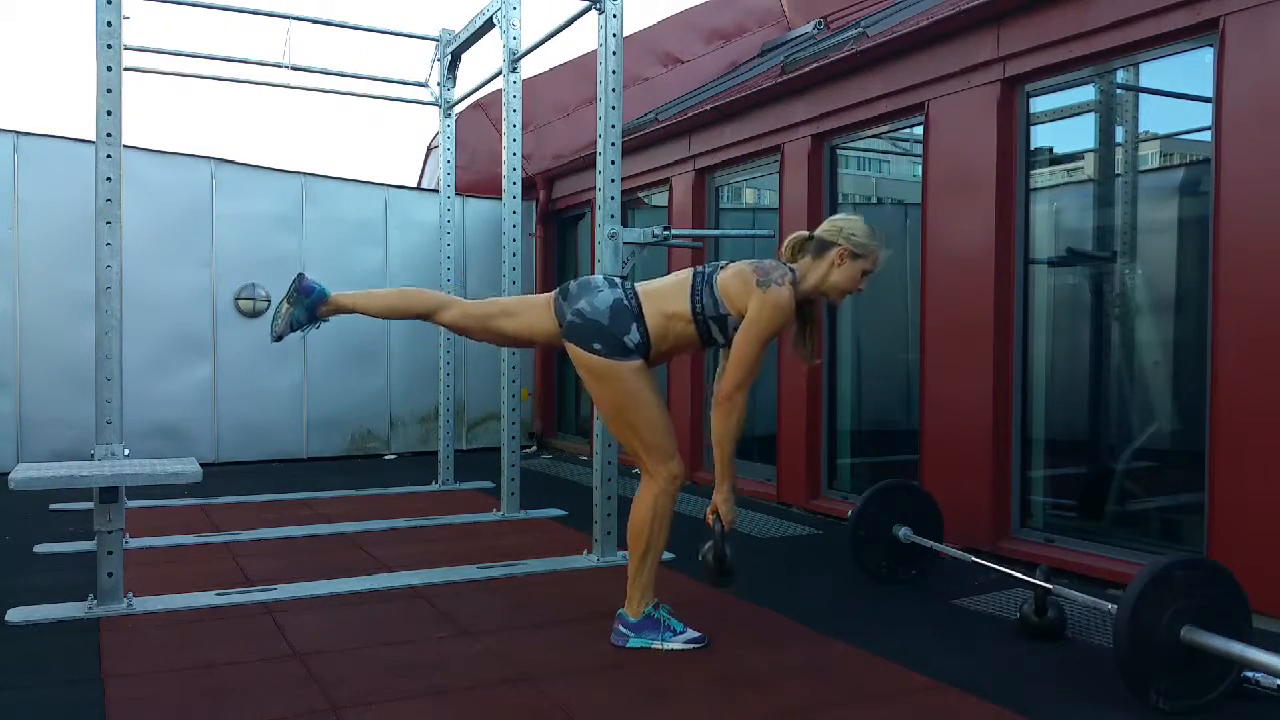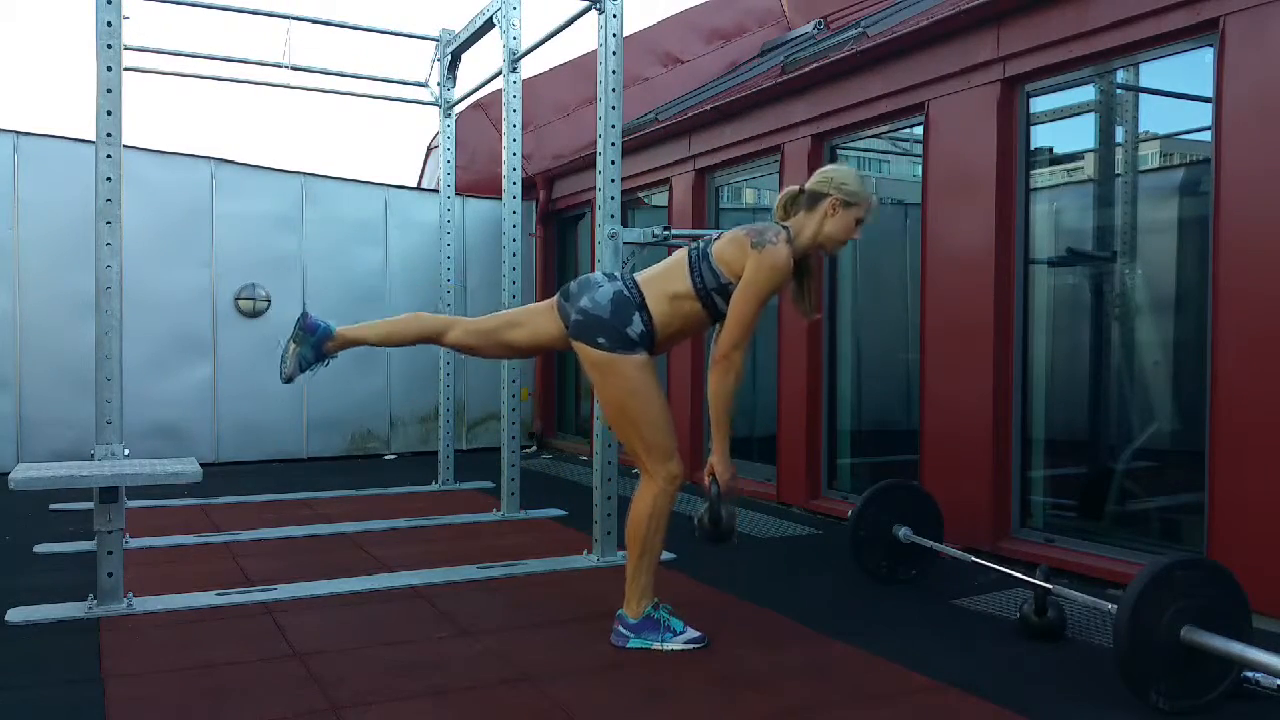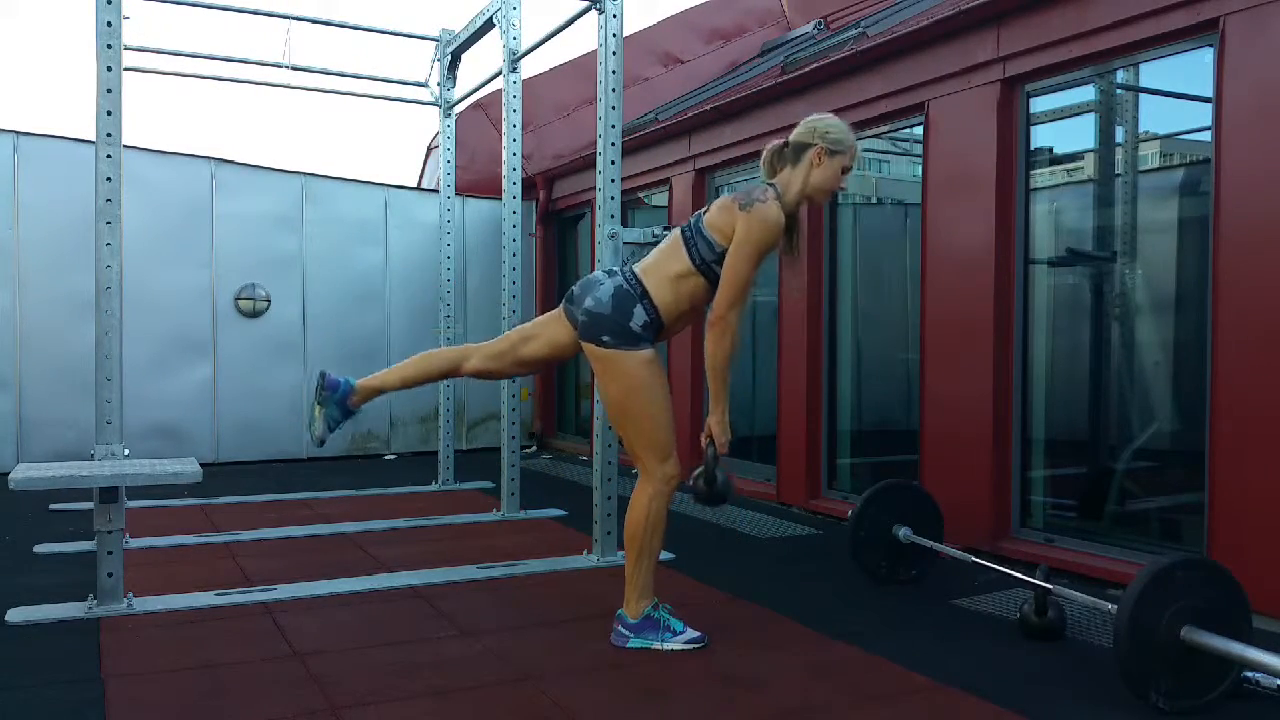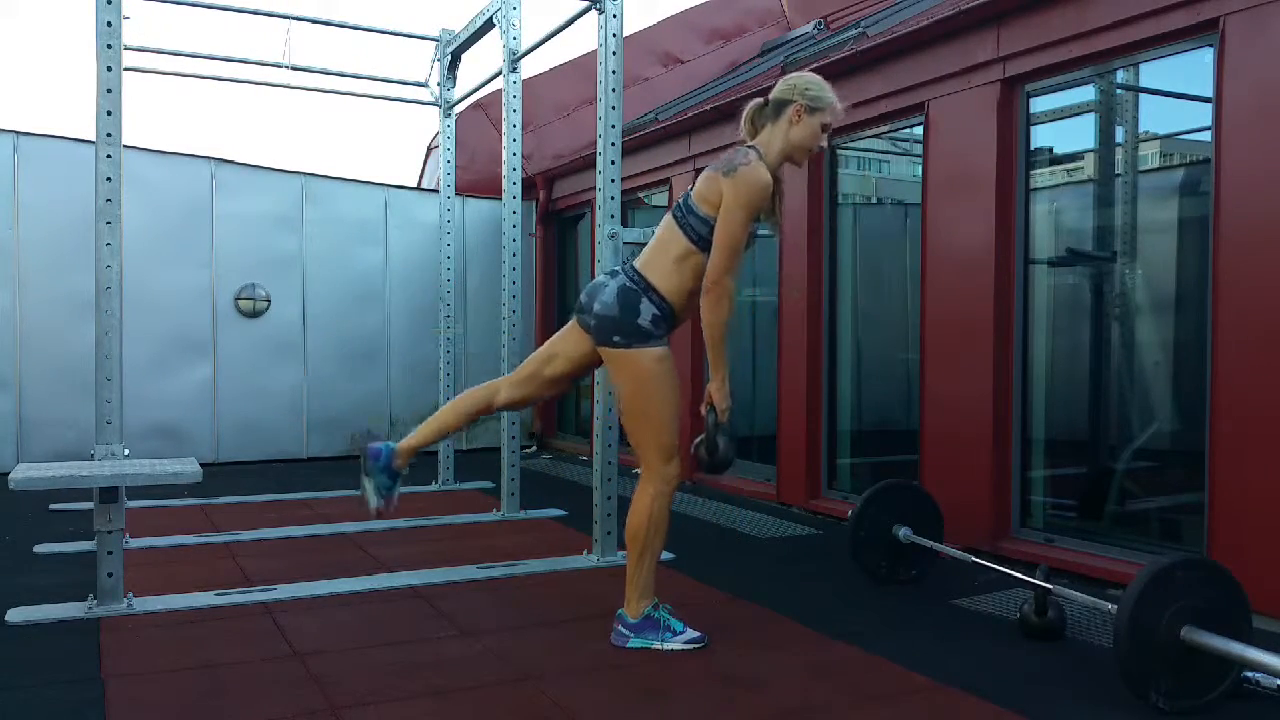
dt=0.2s
person 1, frame 1
left shoulder: (773, 279)
right shoulder: (779, 293)
left elbow: (728, 389)
right elbow: (729, 396)
right wrist: (724, 488)
left hip: (594, 305)
right hip: (607, 329)
left knee: (449, 307)
right knee: (664, 472)
left ankle: (318, 302)
right ankle: (636, 618)
person 1, frame 2
left shoulder: (770, 241)
right shoulder: (776, 251)
left elbow: (722, 348)
right elbow: (727, 356)
right wrist: (720, 450)
left hip: (598, 303)
right hip: (614, 324)
left knee: (458, 330)
right knee: (663, 473)
left ankle: (325, 338)
right ankle: (636, 618)
person 1, frame 3
left shoulder: (756, 200)
right shoulder: (767, 209)
left elbow: (713, 307)
right elbow: (721, 318)
right wrist: (718, 412)
left hip: (605, 299)
right hip: (623, 319)
left knee: (477, 357)
right knee: (661, 471)
left ankle: (348, 393)
right ankle: (635, 618)
person 1, frame 4
left shoulder: (738, 164)
right shoulder: (755, 175)
right elbow: (715, 286)
right wrist: (719, 379)
left hip: (616, 298)
right hip: (636, 315)
left knee: (512, 388)
right knee: (662, 471)
left ankle: (393, 459)
right ankle: (636, 617)
